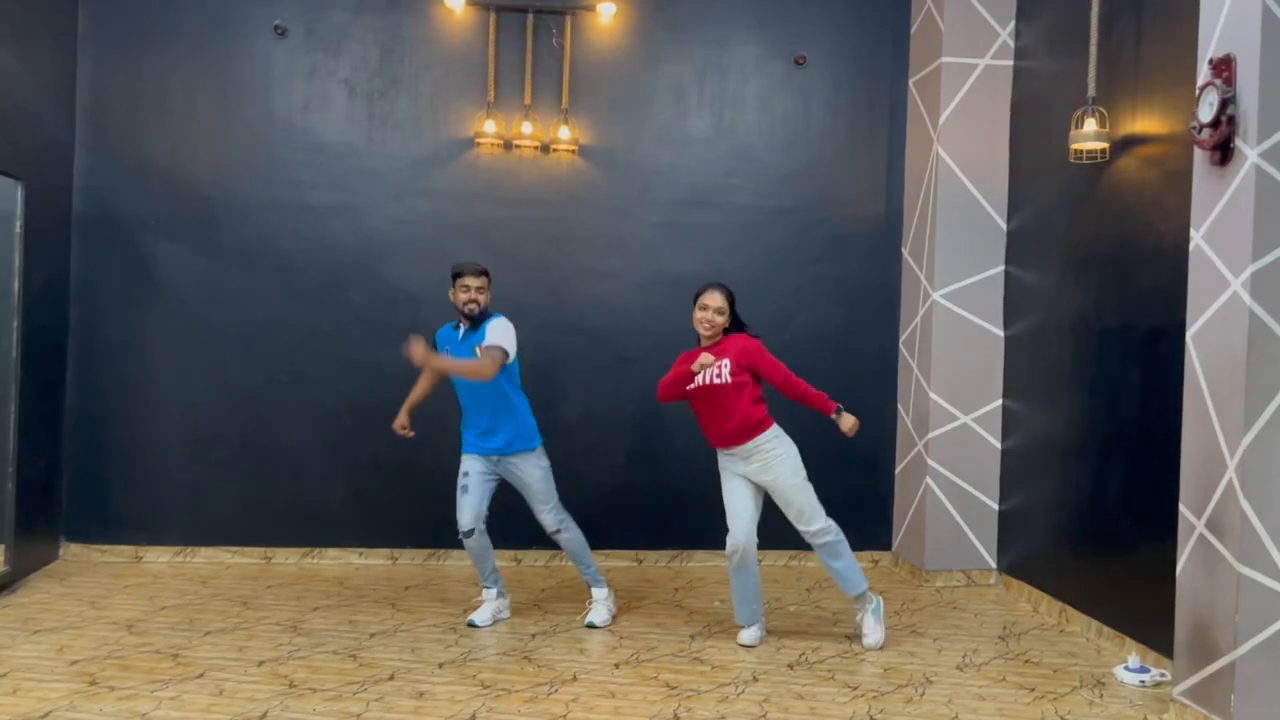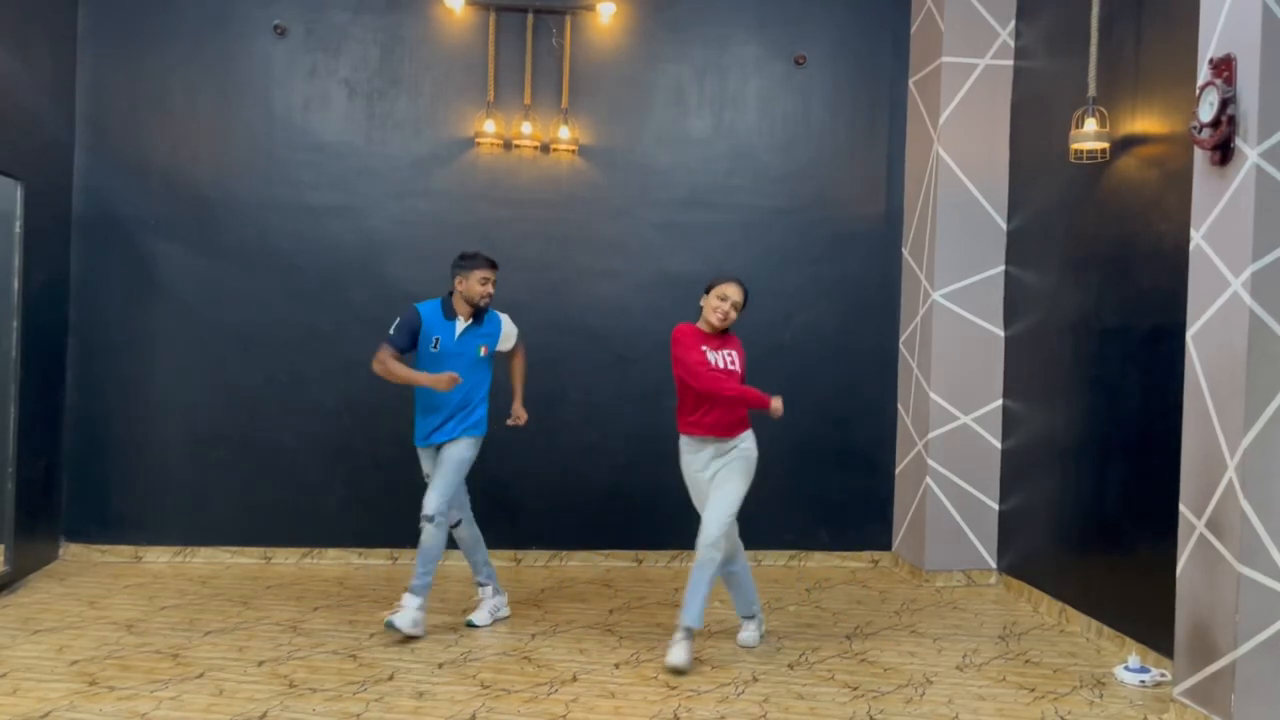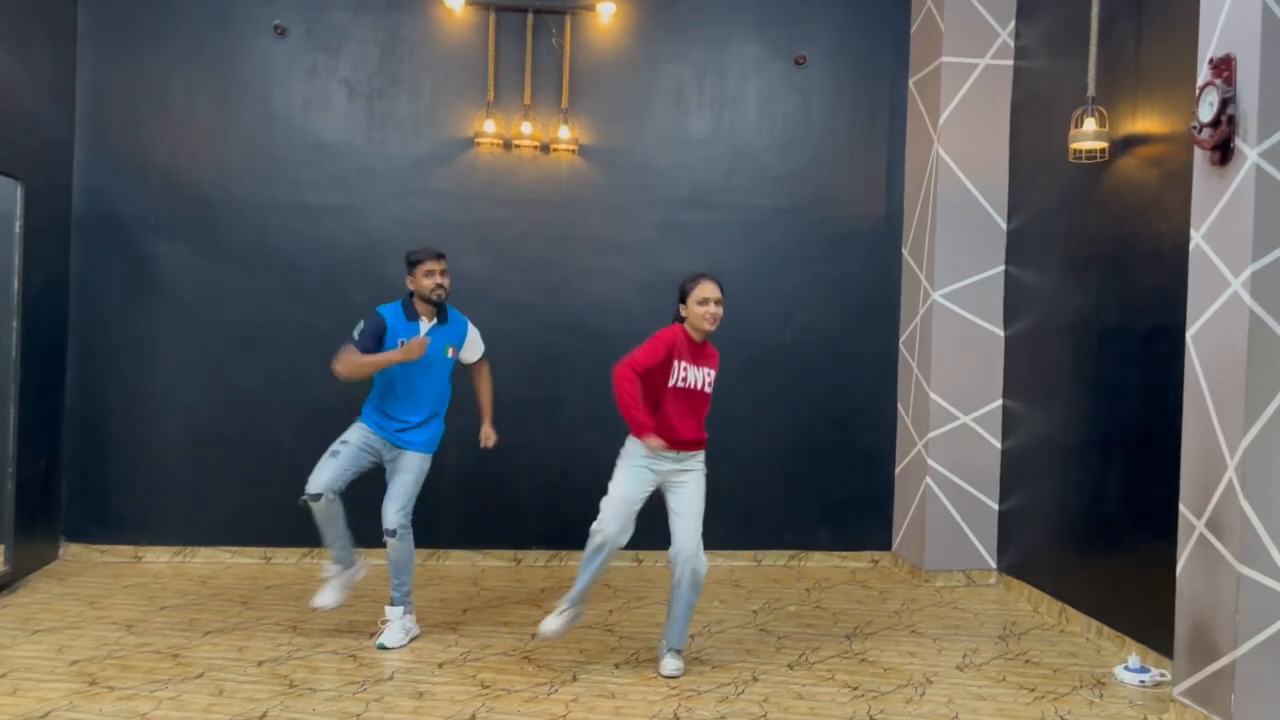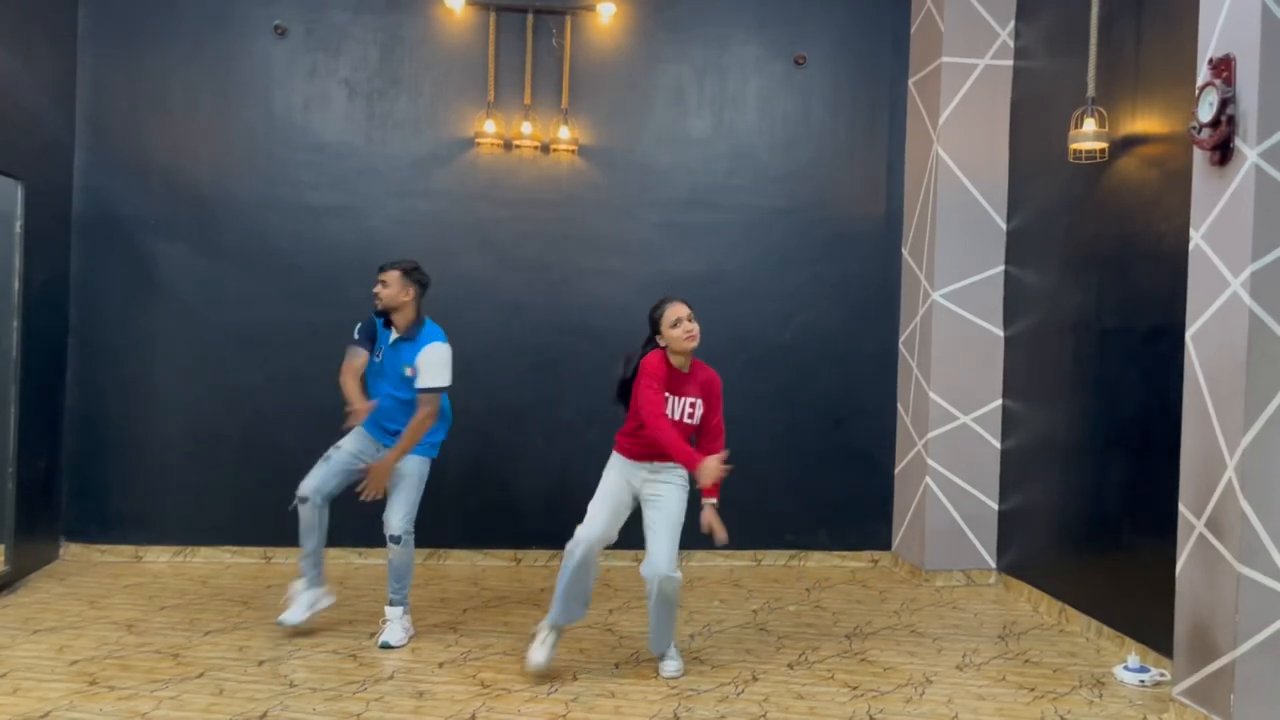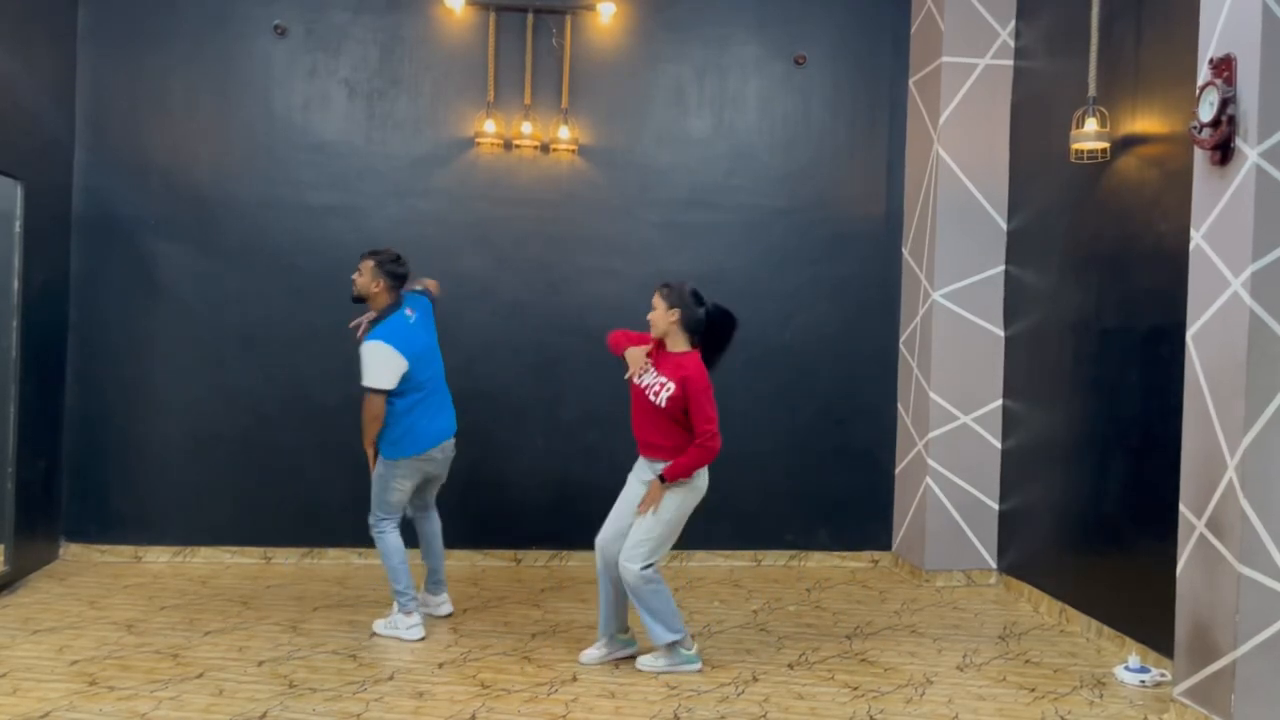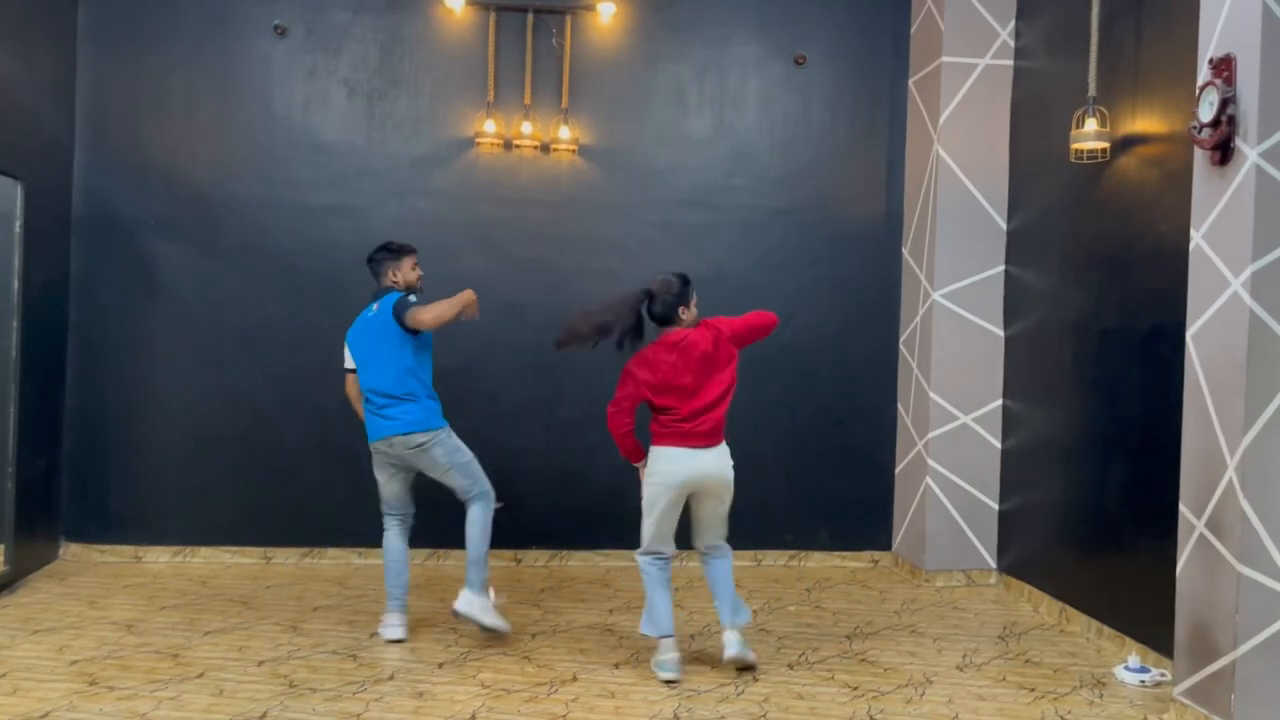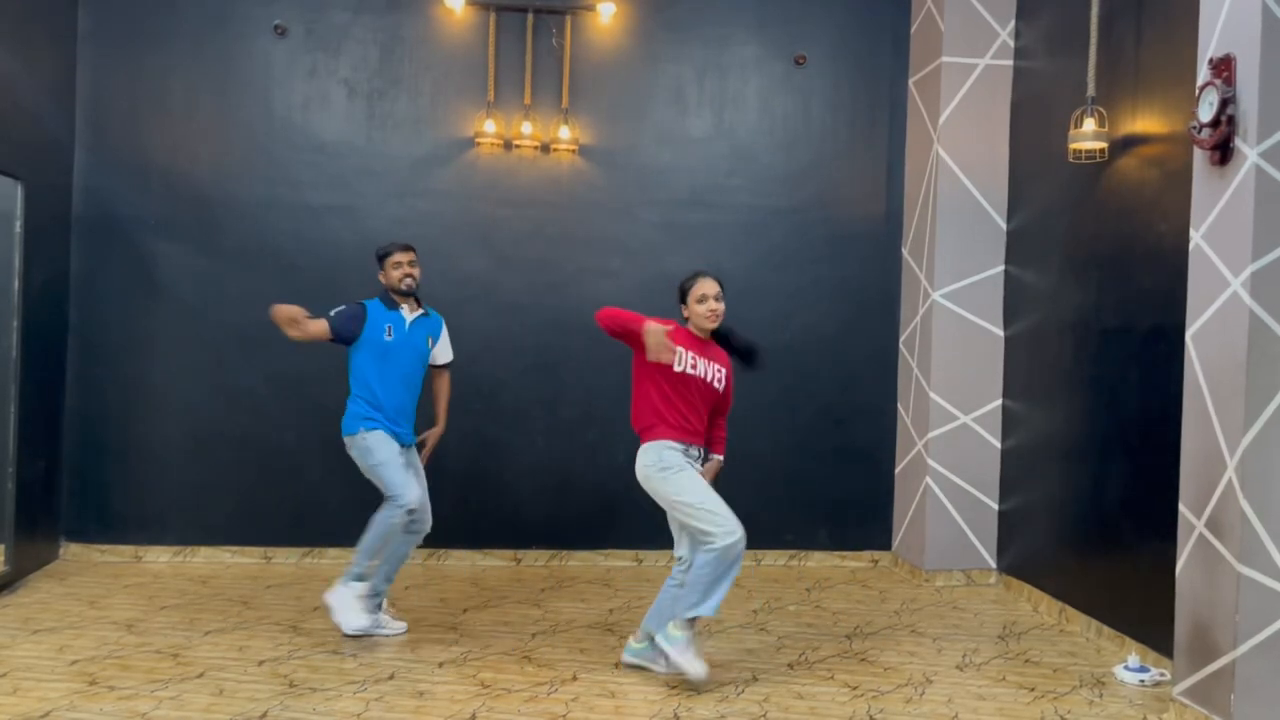
dt=0.4s
person 1, frame 1
left shoulder: (743, 347)
right shoulder: (687, 360)
left elbow: (787, 382)
right elbow: (664, 395)
left wrist: (835, 410)
right wrist: (693, 370)
left hip: (768, 448)
right hip: (730, 460)
left knee: (816, 526)
right knee: (740, 538)
left ankle: (865, 602)
right ankle: (749, 620)
person 1, frame 2
left shoulder: (734, 345)
right shoulder: (684, 336)
right elbow: (712, 384)
right wrist: (765, 401)
left hip: (737, 447)
right hip: (696, 449)
left knee: (713, 534)
right knee: (724, 536)
left ankle: (686, 629)
right ankle: (750, 616)
person 1, frame 3
left shoulder: (712, 356)
right shoulder: (670, 338)
right elbow: (626, 373)
right wrist: (644, 427)
left hip: (690, 464)
right hip: (644, 456)
left knee: (690, 558)
right knee: (610, 530)
left ankle: (674, 647)
right ankle: (574, 602)
person 1, frame 4
left shoulder: (708, 380)
right shoulder: (653, 363)
left elbow: (714, 444)
right elbow: (654, 425)
left wrist: (710, 503)
right wrist: (698, 462)
left hip: (666, 477)
right hip: (623, 467)
left knee: (662, 571)
right knee: (587, 543)
left ankle: (663, 648)
right ankle: (552, 627)
person 1, frame 5
left shoulder: (692, 373)
right shoulder: (651, 344)
left elbow: (709, 443)
right elbow: (615, 337)
left wrist: (665, 481)
right wrist: (631, 349)
left hip: (680, 477)
right hip: (649, 467)
left knee: (635, 563)
right knee: (607, 547)
left ankle: (682, 649)
right ankle: (616, 638)
person 1, frame 6
left shoulder: (641, 361)
right shoulder: (718, 334)
left elbow: (618, 418)
right elbow: (768, 320)
left wrist: (639, 462)
left hip: (666, 463)
right hip: (715, 460)
left knee: (653, 554)
right knee: (713, 547)
left ankle: (665, 647)
right ankle: (733, 635)
person 1, frame 7
left shoulder: (722, 361)
right shoulder: (661, 337)
right elbow: (606, 316)
left wrist: (715, 459)
right wrist: (649, 328)
left hip: (691, 462)
right hip: (660, 457)
left knee: (695, 558)
right knee: (729, 536)
left ankle: (649, 640)
right ankle: (677, 626)
person 2, frame 1
left shoulder: (499, 327)
right shoulder: (444, 336)
left elbow: (486, 370)
right elbow: (436, 372)
left wrist: (430, 358)
right wrist: (405, 409)
left hip: (520, 447)
right hip: (477, 450)
left knee: (553, 520)
right knee: (468, 525)
left ankle: (599, 591)
right ankle: (495, 596)
person 2, frame 2
left shoulder: (498, 324)
right shoulder: (419, 316)
left elbow: (515, 350)
right elbow: (380, 362)
left wrist: (517, 401)
right wrist: (425, 379)
left hip: (465, 432)
right hip: (428, 433)
left knee: (435, 510)
right knee: (457, 517)
left ankle: (415, 603)
right ankle: (492, 595)
person 2, frame 3
left shoulder: (461, 328)
right shoulder: (384, 320)
left elbow: (480, 367)
right elbow: (343, 367)
left wrist: (487, 420)
right wrist: (397, 356)
left hip: (418, 440)
right hip: (373, 427)
left knee: (395, 522)
right knee: (319, 489)
left ankle: (401, 614)
right ankle: (346, 566)
person 2, frame 4
left shoulder: (433, 346)
right shoulder: (373, 326)
left elbow: (426, 415)
right elbow: (349, 373)
left wrist: (388, 465)
right wrist: (357, 402)
left hip: (413, 445)
right hip: (373, 433)
left knee: (396, 527)
right knee: (311, 492)
left ankle: (398, 614)
right ankle: (312, 586)
person 2, frame 5
left shoulder: (381, 345)
right shoulder: (417, 302)
left elbow: (374, 410)
right elbow: (429, 286)
left wrist: (370, 449)
right wrist: (377, 315)
left hip: (408, 446)
right hip: (445, 435)
left knee: (383, 523)
right knee: (423, 507)
left ankle: (407, 615)
right ankle: (436, 593)
person 2, frame 6
left shoulder: (358, 327)
right shoulder: (404, 306)
left elbow: (352, 387)
right elbow: (429, 319)
right wrist: (462, 300)
left hip: (383, 438)
right hip: (423, 430)
left knee: (395, 521)
right knee: (481, 497)
left ankle: (395, 615)
right ankle: (476, 594)
person 2, frame 7
left shoulder: (434, 325)
right shoulder: (365, 315)
left elbow: (441, 375)
right elbow: (303, 330)
left wrist: (438, 426)
right wrist: (284, 314)
left hip: (406, 439)
right hip: (368, 431)
left knee: (417, 522)
right knee: (407, 500)
left ankle: (369, 608)
right ankle: (352, 585)
